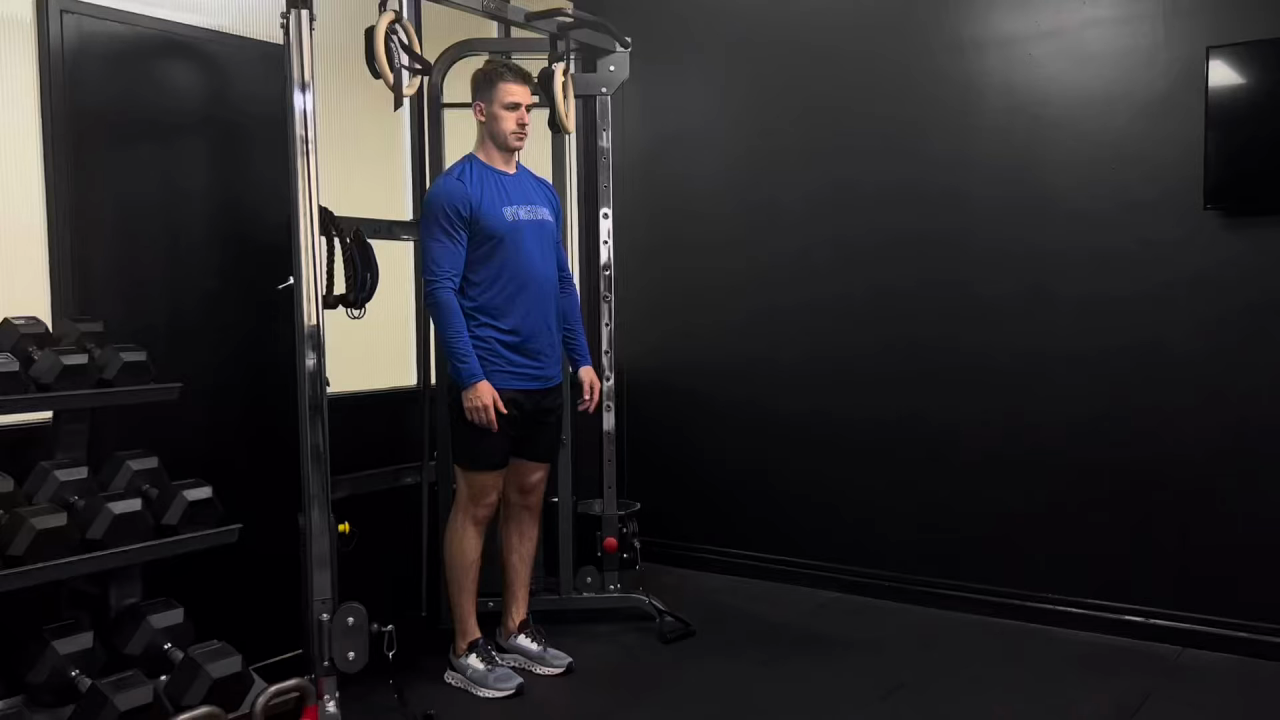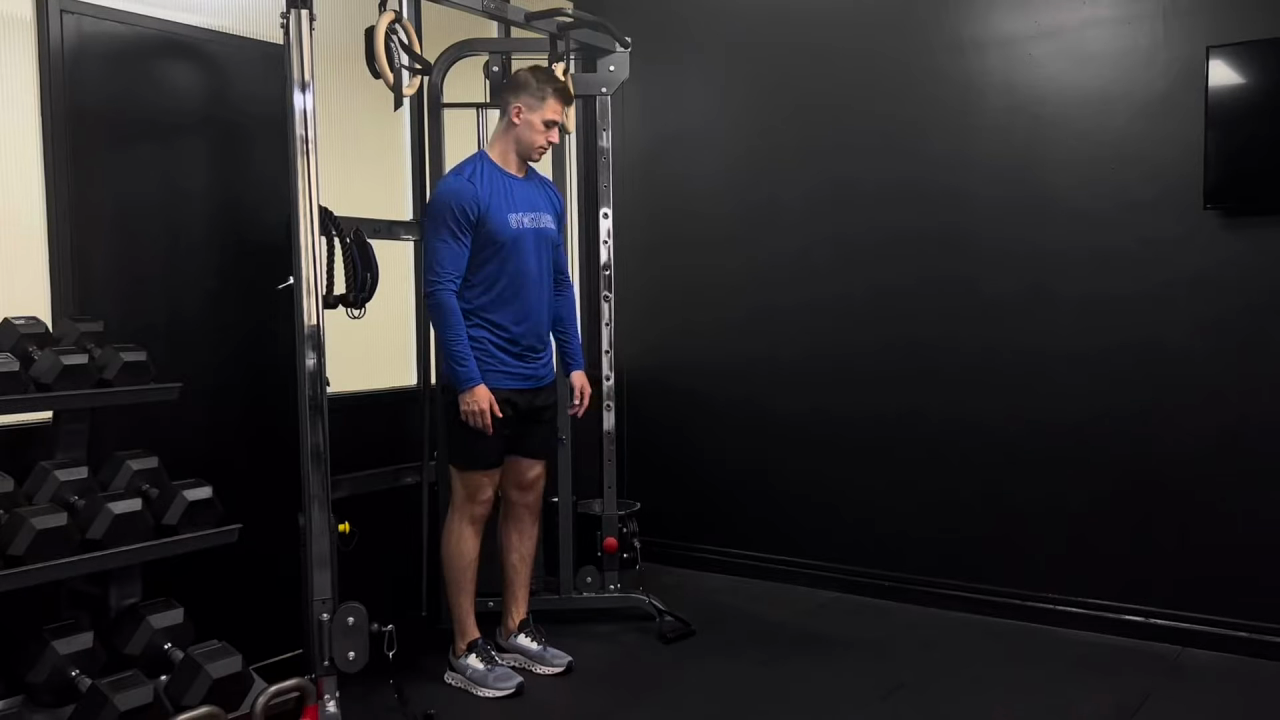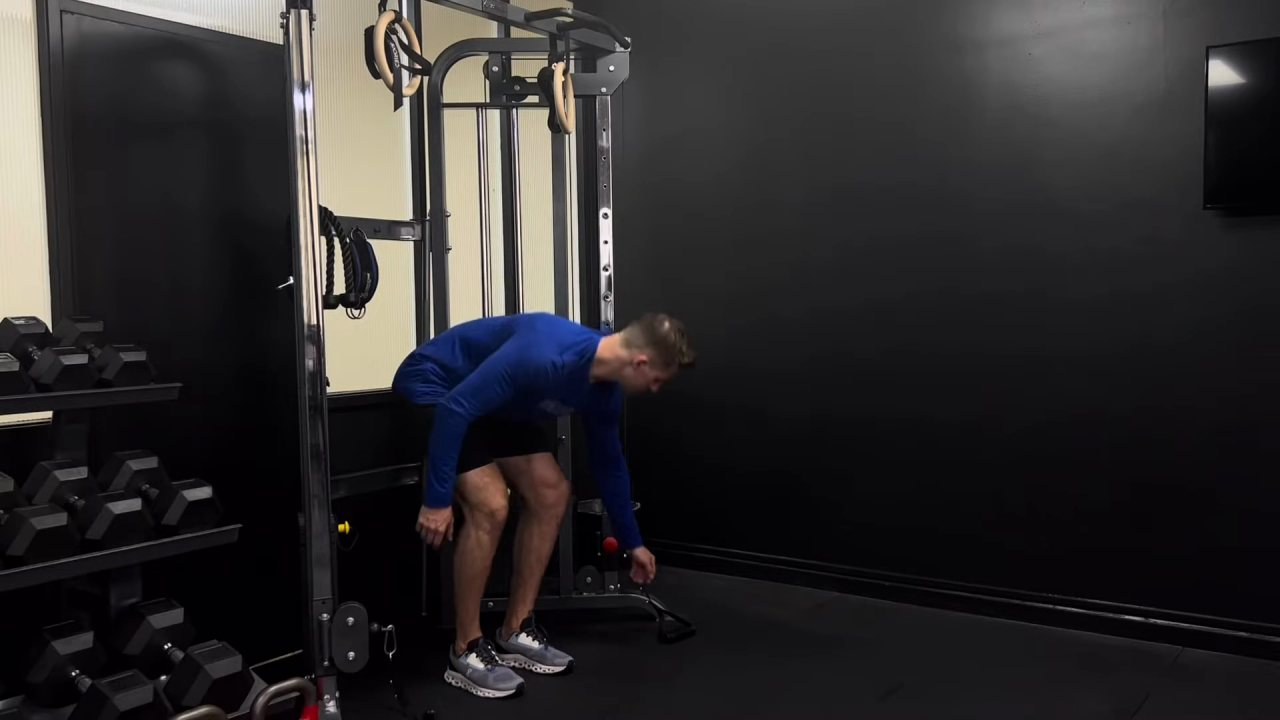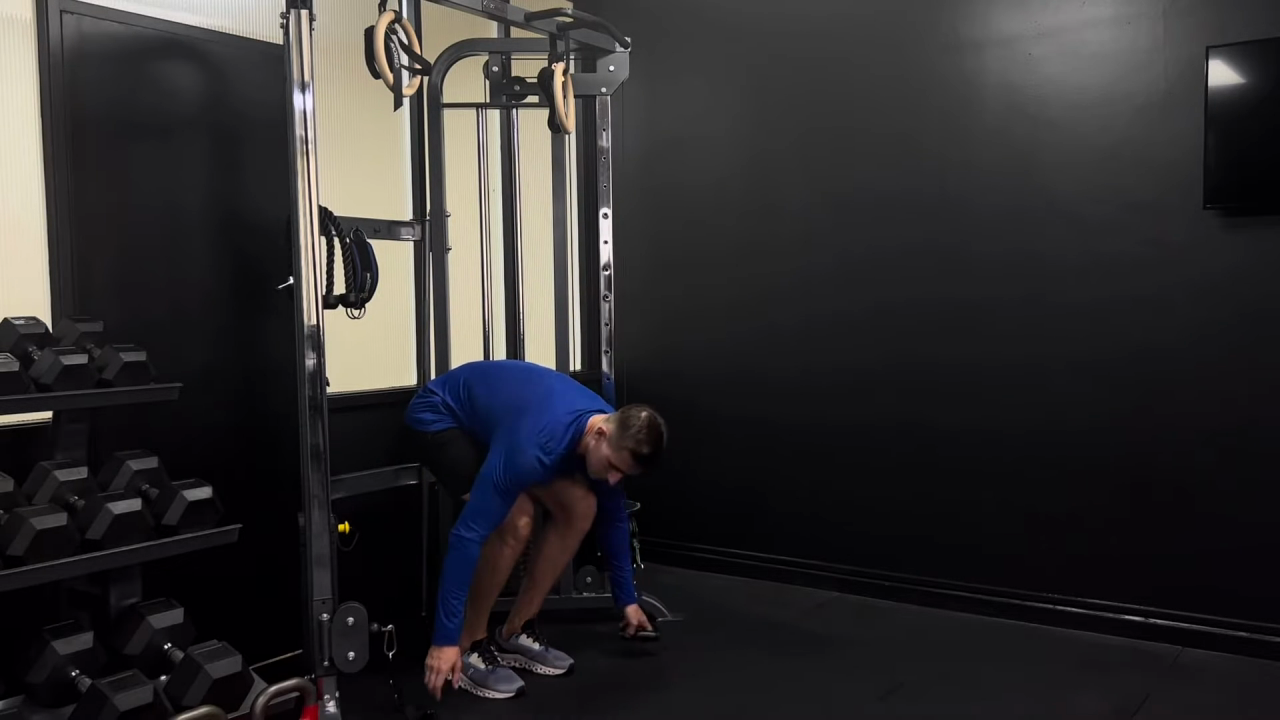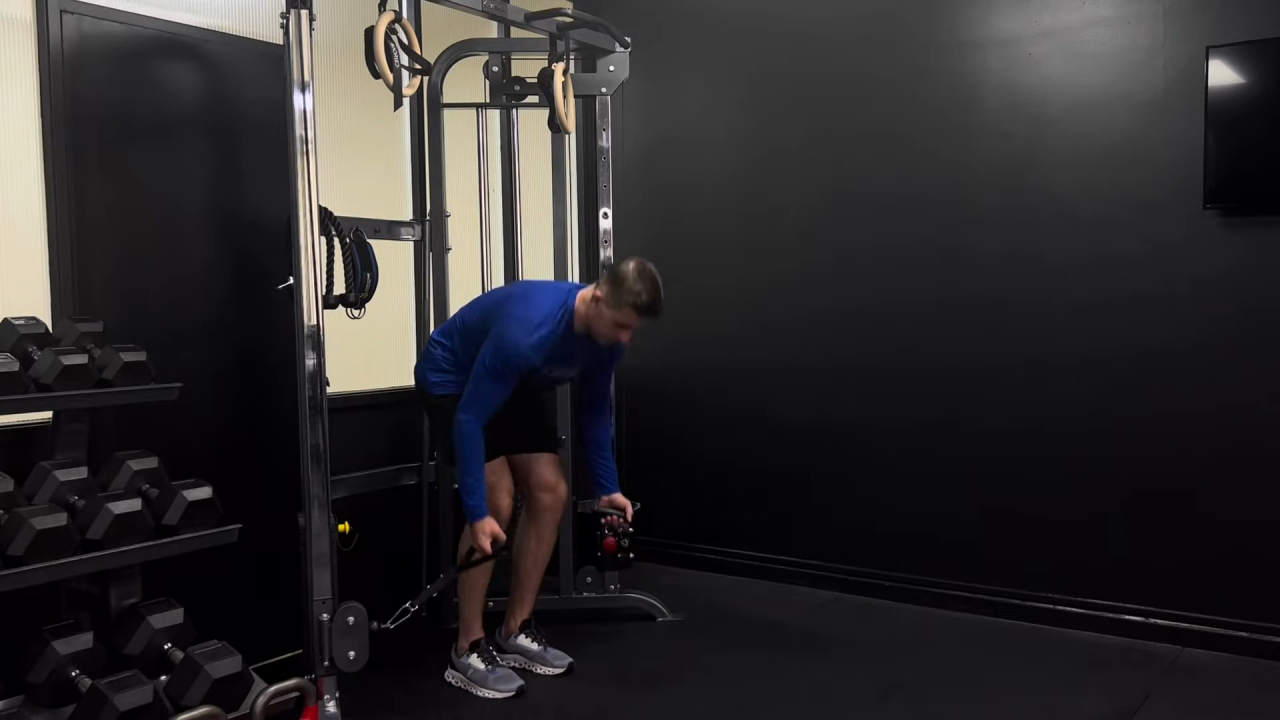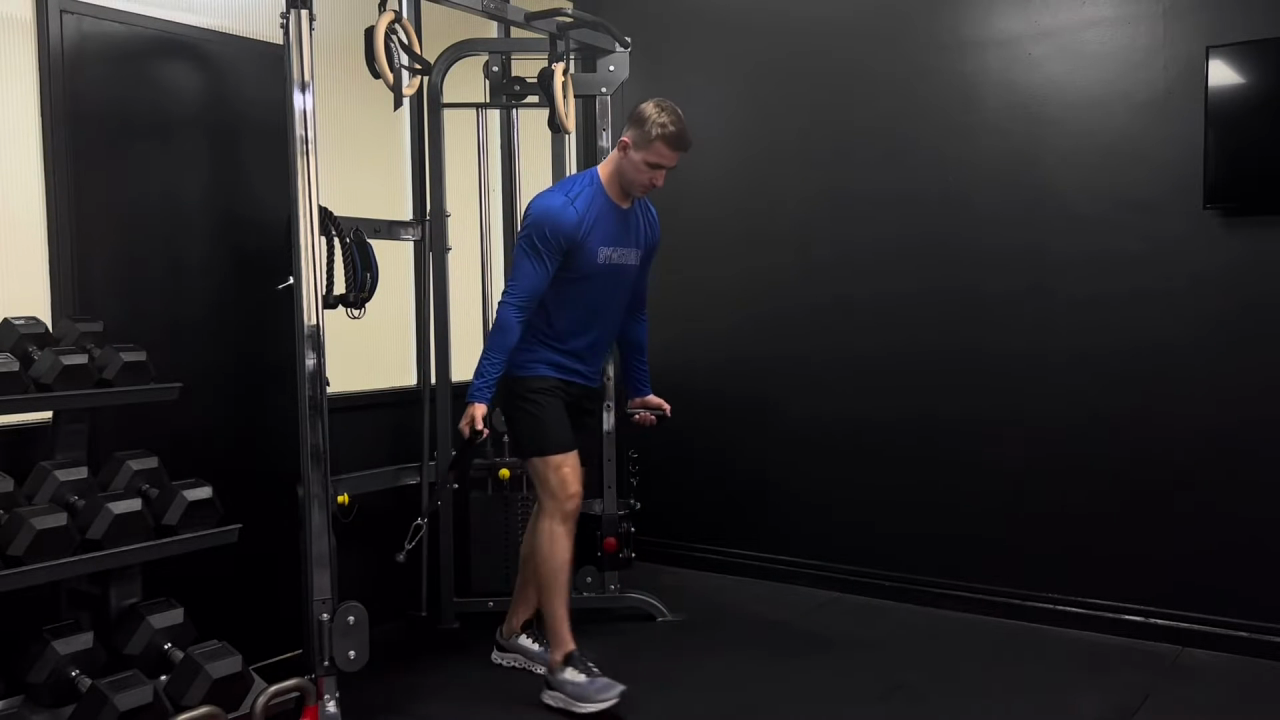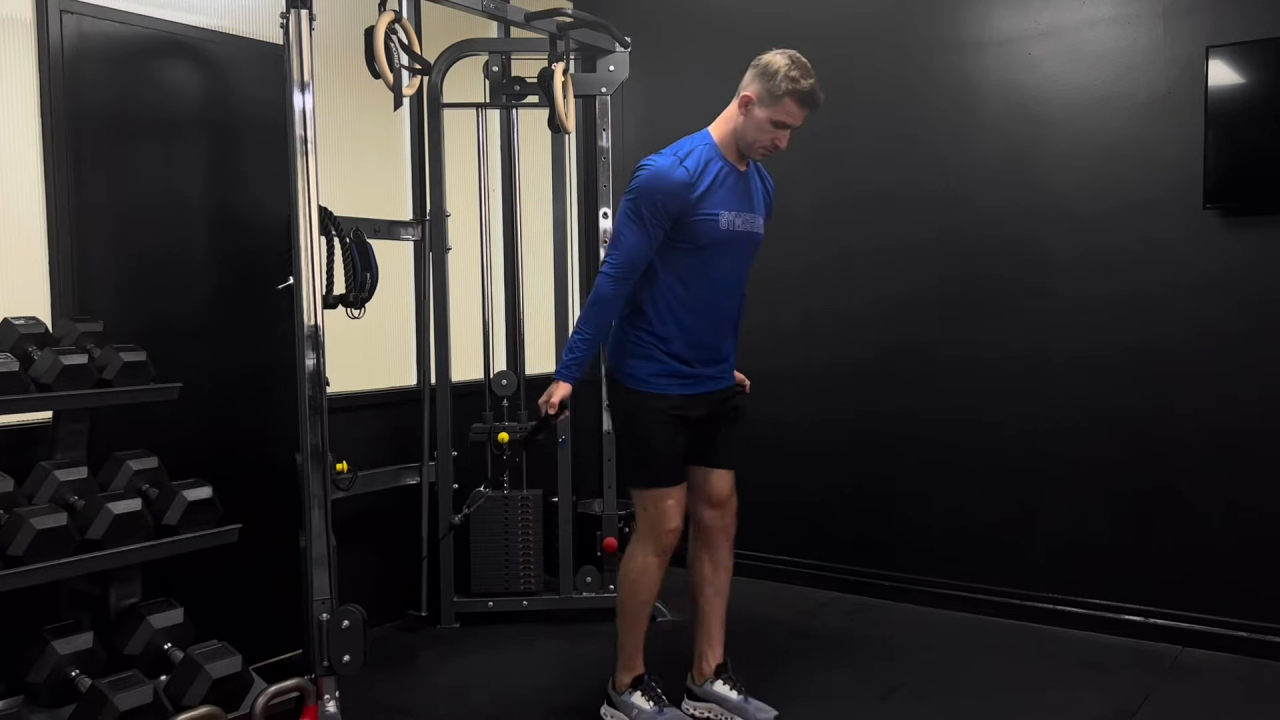
dt=0.7s
person 1, frame 1
left shoulder: (543, 193)
right shoulder: (455, 191)
left elbow: (562, 283)
right elbow: (441, 291)
left wrist: (582, 359)
right wrist: (470, 377)
left hip: (543, 380)
right hip: (489, 382)
left knee: (528, 499)
right knee: (477, 505)
left ankle: (516, 632)
right ankle: (466, 650)
person 1, frame 2
left shoulder: (547, 195)
right shoulder: (462, 191)
left elbow: (560, 285)
right elbow: (442, 291)
left wrist: (574, 362)
right wrist: (468, 380)
left hip: (536, 380)
right hip: (484, 383)
left knee: (527, 498)
right knee: (474, 505)
left ankle: (516, 631)
right ankle: (465, 650)
person 1, frame 3
left shoulder: (603, 388)
right shoulder: (544, 358)
left elbow: (610, 466)
right elbow: (455, 409)
left wrist: (633, 542)
right wrist: (437, 500)
right hip: (435, 387)
left knee: (551, 493)
right knee: (490, 505)
left ankle: (515, 631)
right ankle: (466, 649)
person 1, frame 4
left shoulder: (611, 440)
right shoulder: (533, 447)
left elbow: (611, 518)
right elbow: (468, 534)
left wrist: (627, 598)
right wrist: (443, 640)
left hip: (490, 412)
right hip: (439, 418)
left knee: (580, 507)
right knee: (516, 522)
left ankle: (515, 632)
right ankle: (468, 647)
person 1, frame 5
left shoulder: (606, 338)
right shoulder: (527, 332)
left elbow: (596, 411)
right elbow: (471, 419)
left wrist: (608, 488)
right wrist: (477, 511)
left hip: (516, 388)
right hip: (451, 380)
left knee: (551, 494)
right knee: (498, 502)
left ankle: (515, 632)
right ankle: (467, 650)
person 1, frame 6
left shoulder: (645, 222)
right shoulder: (558, 211)
left elbow: (633, 312)
right elbow: (515, 307)
left wrist: (639, 387)
right wrist: (480, 393)
left hip: (583, 379)
right hip: (532, 374)
left knee: (562, 505)
right knee: (563, 499)
left ankle: (514, 633)
right ankle: (565, 661)
person 1, frame 7
left shoulder: (759, 186)
right shoulder: (670, 175)
right elbow: (616, 279)
right wrist: (570, 372)
left hip: (713, 386)
right hip: (651, 384)
left knee: (718, 519)
right knee: (661, 529)
